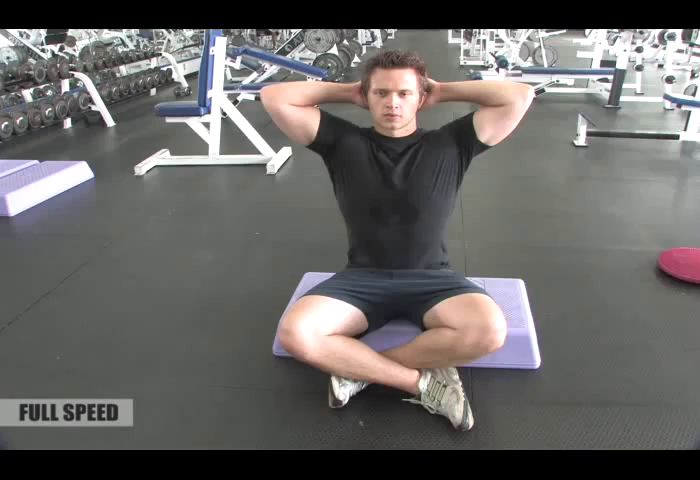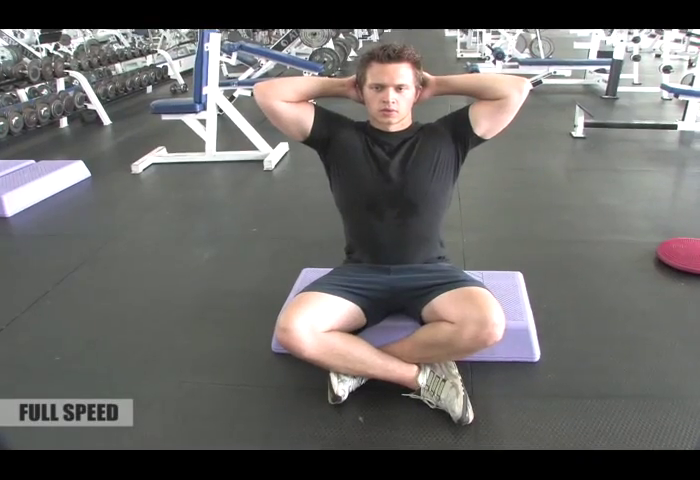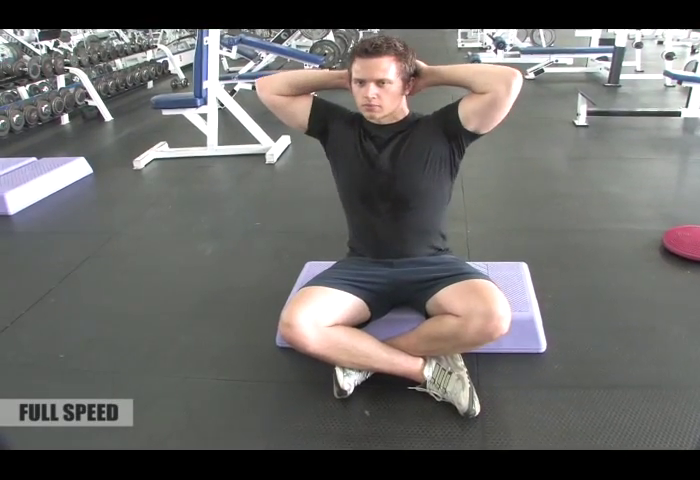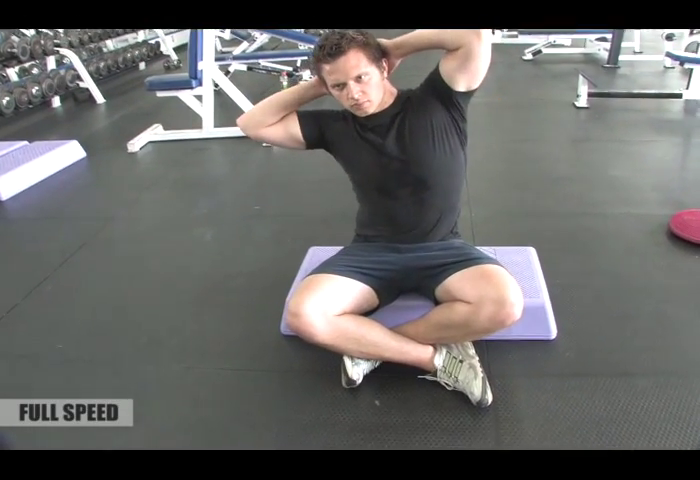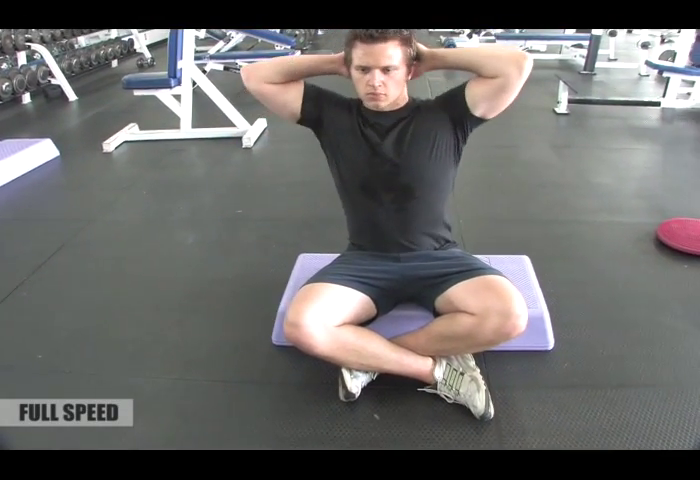
dt=0.7s
person 1, frame 1
left shoulder: (450, 145)
right shoulder: (343, 141)
left elbow: (519, 97)
right elbow: (274, 98)
left wrist: (443, 91)
right wrist: (345, 91)
left hip: (430, 279)
right hip: (362, 278)
left knee: (489, 330)
right knee: (295, 333)
left ankle: (358, 367)
right ankle: (421, 382)
person 1, frame 2
left shoulder: (446, 137)
right shoulder: (338, 136)
left elbow: (516, 89)
right elbow: (266, 94)
left wrist: (439, 84)
right wrist: (339, 85)
left hip: (428, 272)
right hip: (359, 274)
left knee: (487, 323)
right knee: (292, 330)
left ankle: (355, 363)
right ankle: (421, 377)
person 1, frame 3
left shoulder: (442, 130)
right shoulder: (338, 127)
left elbow: (507, 83)
right elbow: (268, 88)
left wrist: (433, 74)
right wrist: (338, 78)
left hip: (430, 265)
right hip: (363, 267)
left knee: (492, 317)
right knee: (296, 326)
left ankle: (362, 356)
right ankle: (427, 371)
person 1, frame 4
left shoulder: (437, 101)
right shoulder: (333, 127)
left elbow: (476, 34)
right elbow: (251, 124)
left wrist: (398, 46)
right wrist: (313, 88)
left hip: (441, 249)
right hip: (372, 251)
left knee: (504, 304)
right knee: (303, 315)
left ankle: (368, 345)
right ankle: (437, 358)
person 1, frame 5
left shoulder: (446, 115)
right shoulder: (332, 114)
left elbow: (517, 66)
right elbow: (255, 77)
left wrist: (434, 57)
right wrist: (332, 63)
left hip: (436, 258)
right hip: (365, 260)
left knee: (509, 315)
right knee: (301, 326)
left ankle: (366, 356)
right ankle: (437, 370)
